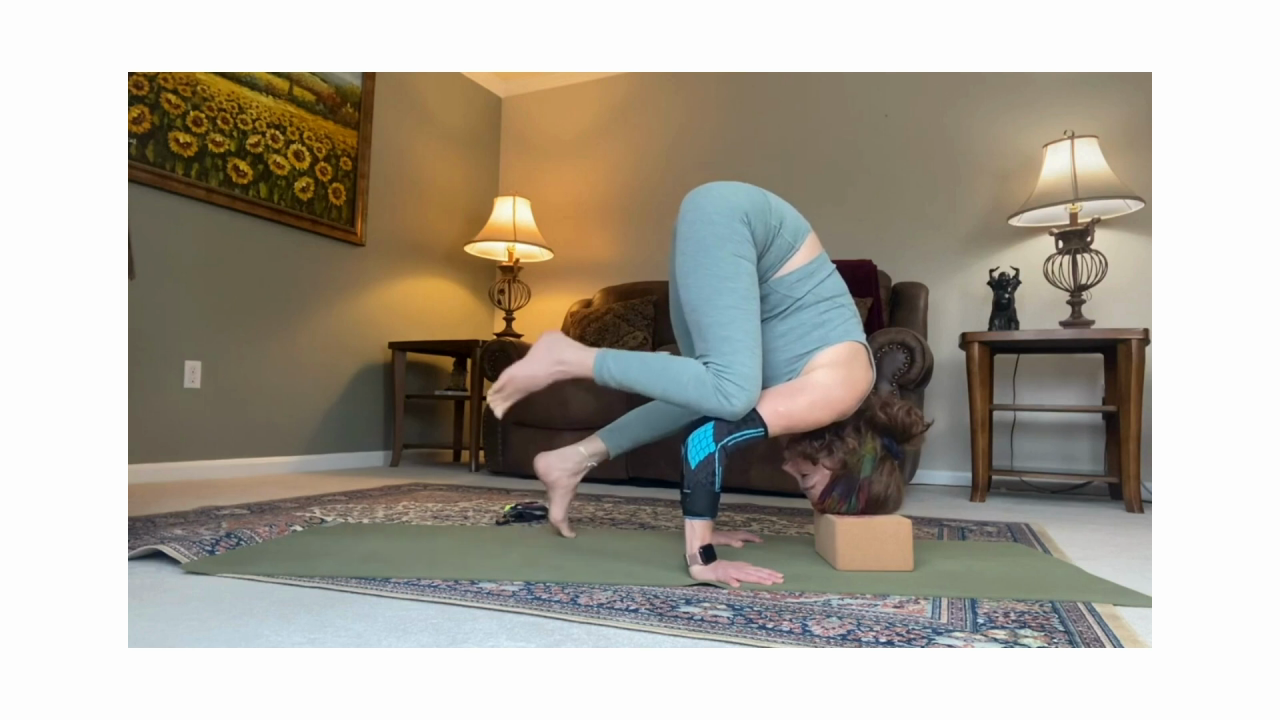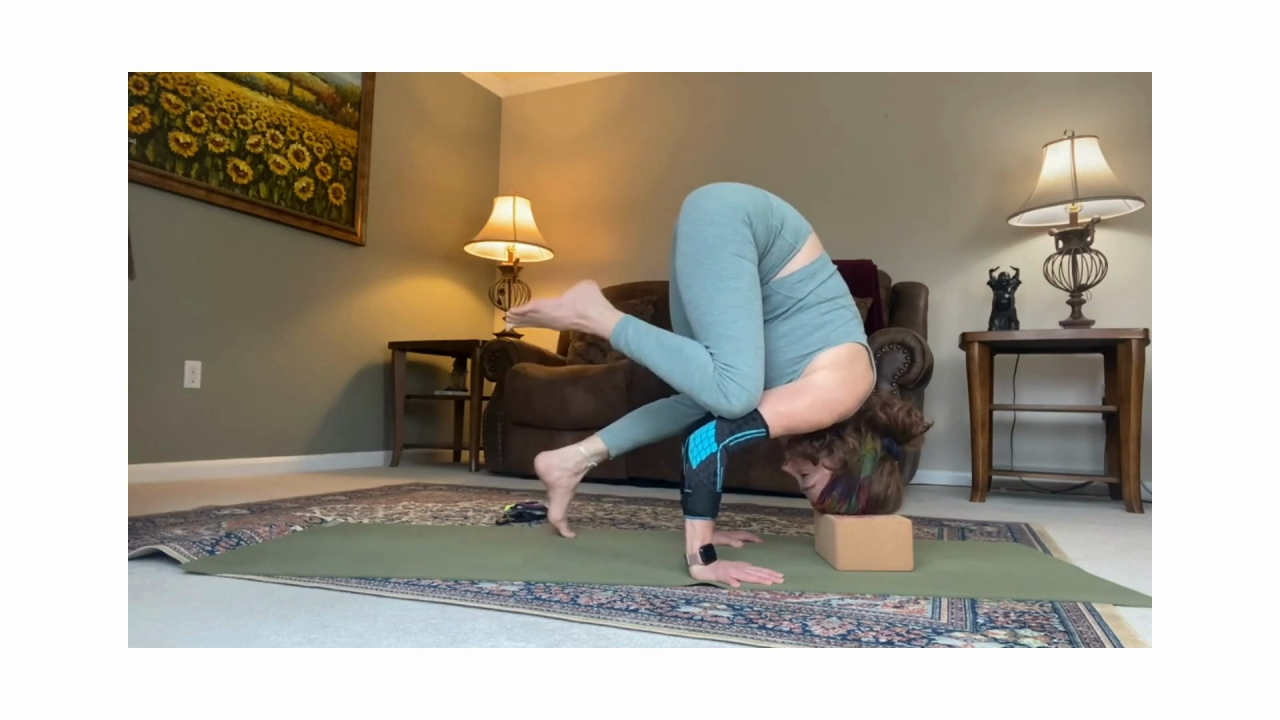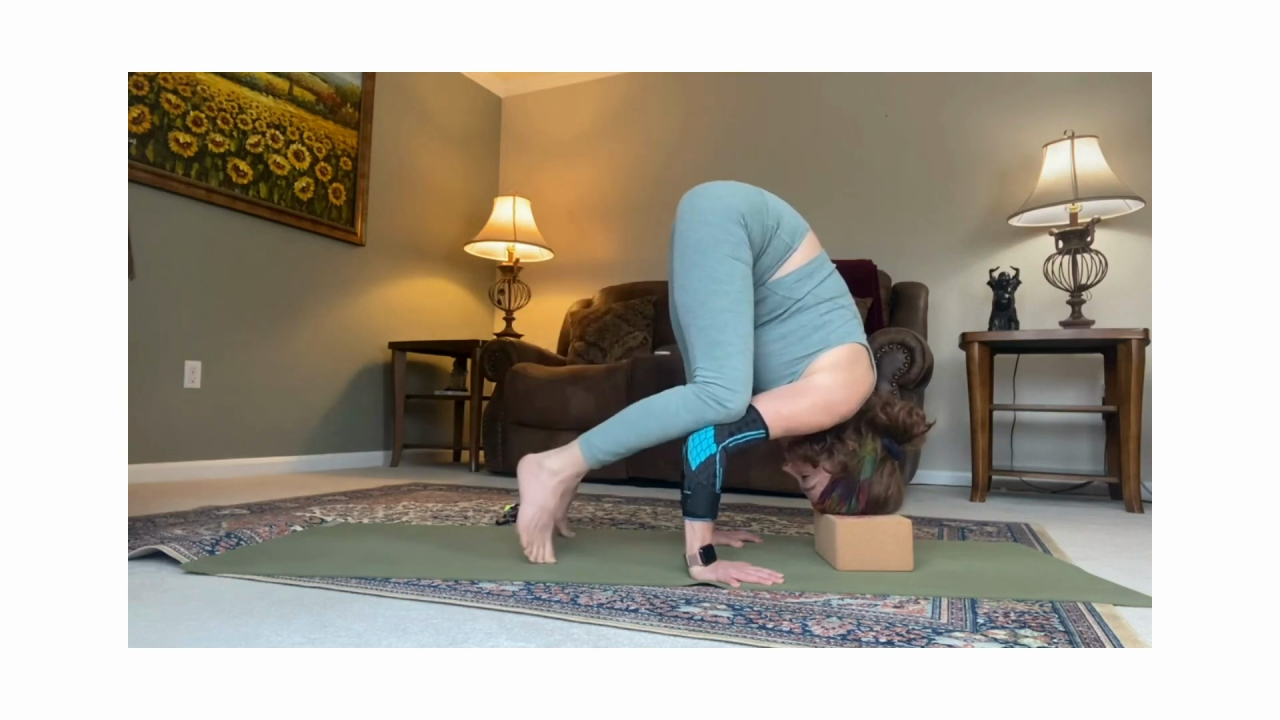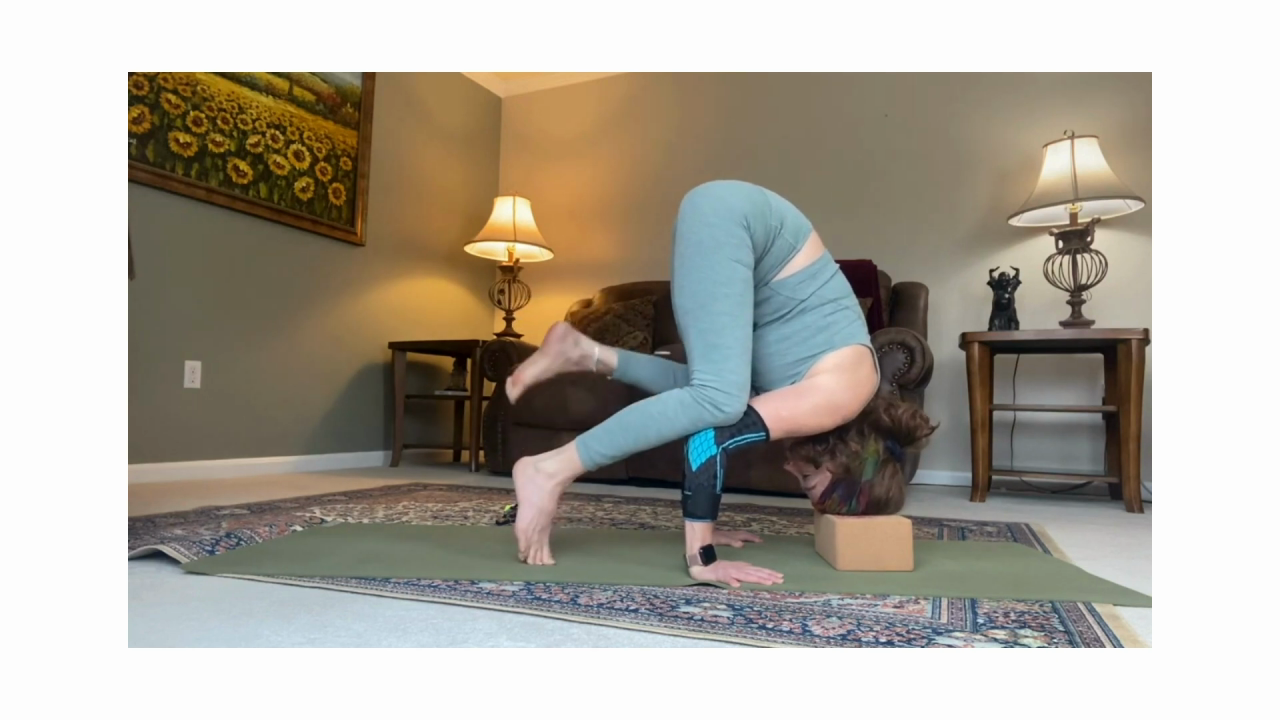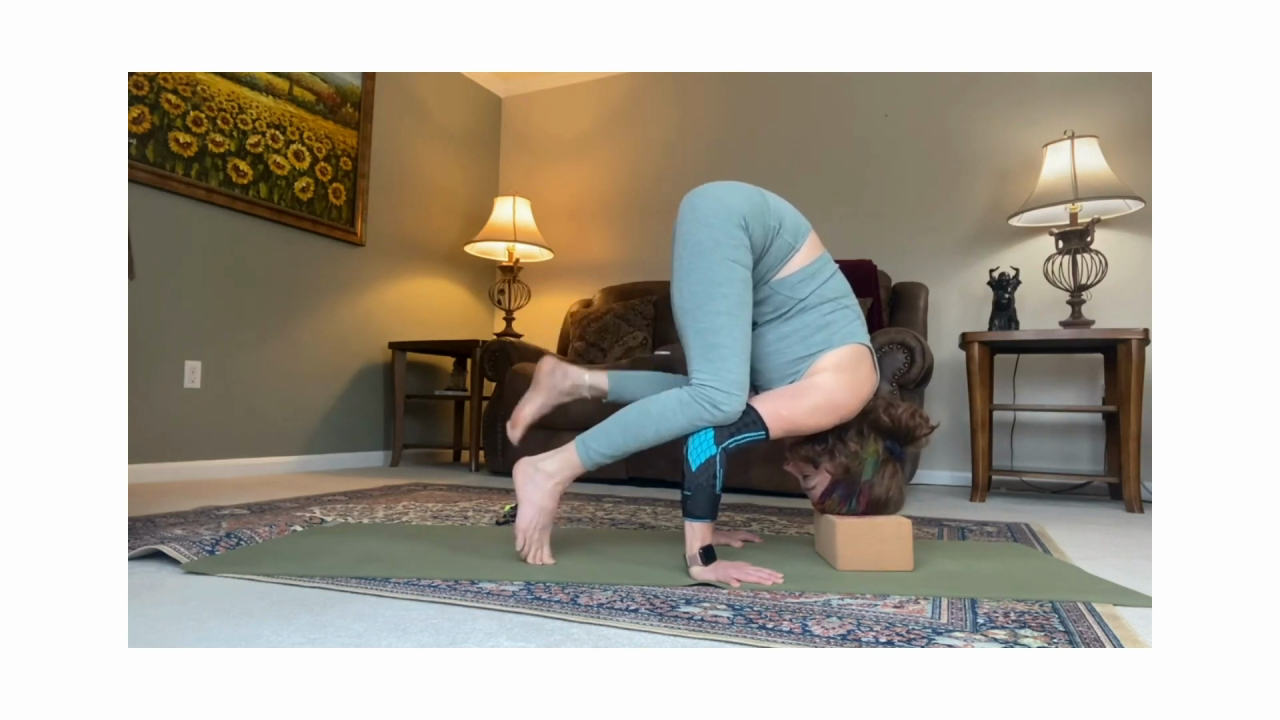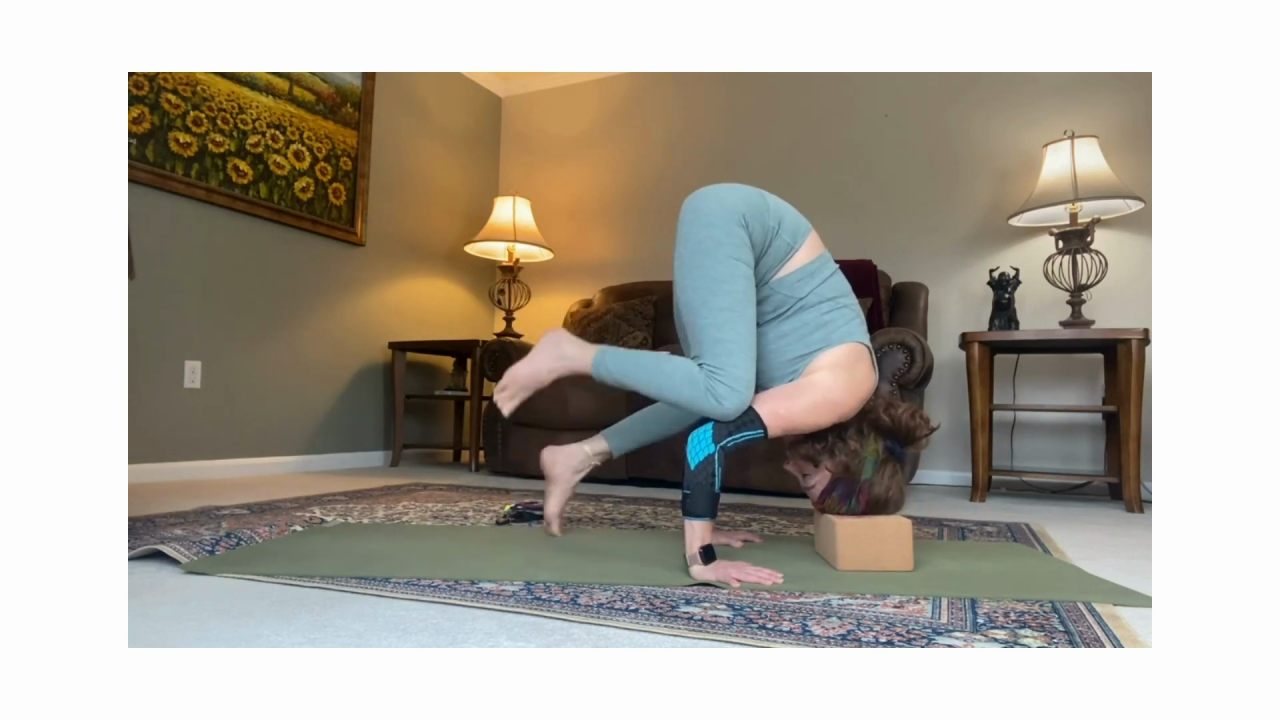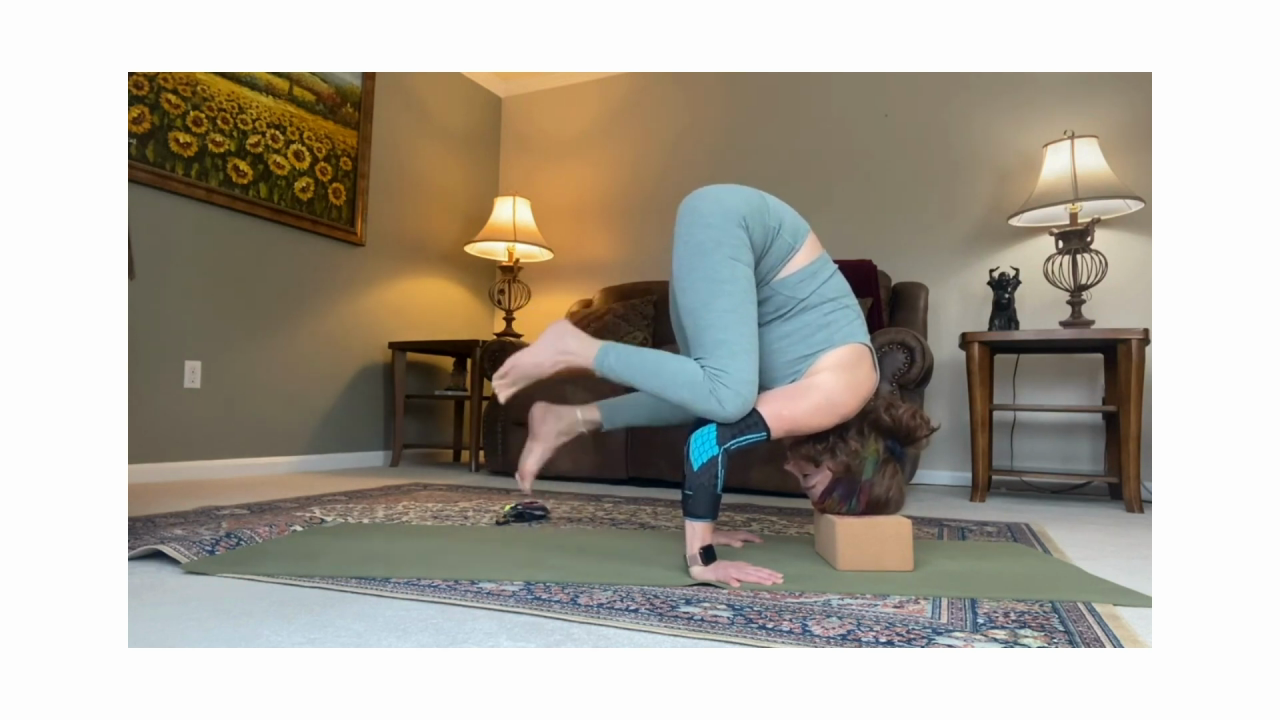
dt=0.7s
person 1, frame 1
left shoulder: (843, 383)
right shoulder: (838, 392)
right elbow: (711, 440)
left wrist: (704, 531)
right wrist: (701, 559)
left hip: (734, 223)
left knee: (707, 396)
right knee: (729, 396)
left ankle: (573, 461)
right ankle: (567, 358)
person 1, frame 2
left shoulder: (839, 387)
right shoulder: (839, 393)
right elbow: (712, 441)
left wrist: (704, 529)
right wrist: (702, 560)
left hip: (735, 226)
left knee: (709, 396)
right knee: (731, 393)
left ankle: (574, 461)
right ankle: (593, 314)
person 1, frame 3
left shoulder: (843, 382)
right shoulder: (837, 395)
right elbow: (712, 441)
left wrist: (703, 525)
right wrist: (701, 560)
left hip: (732, 224)
left knee: (712, 399)
right knee: (721, 398)
left ankle: (573, 463)
right ankle: (556, 469)
person 1, frame 4
left shoulder: (843, 388)
right shoulder: (839, 398)
right elbow: (714, 441)
left wrist: (705, 529)
right wrist: (701, 560)
left hip: (739, 224)
left knee: (712, 397)
right knee: (718, 401)
left ankle: (585, 353)
right ankle: (550, 472)
person 1, frame 5
left shoulder: (843, 385)
right shoulder: (838, 397)
right elbow: (712, 441)
left wrist: (704, 529)
right wrist: (700, 559)
left hip: (739, 225)
right hip: (727, 217)
left knee: (712, 399)
right knee: (718, 401)
left ankle: (578, 382)
right ankle: (550, 472)
person 1, frame 6
left shoulder: (844, 385)
right shoulder: (837, 396)
right elbow: (712, 440)
left wrist: (703, 531)
right wrist: (701, 560)
left hip: (737, 229)
right hip: (727, 220)
left knee: (710, 397)
right knee: (723, 396)
left ankle: (580, 458)
right ankle: (572, 355)
person 1, frame 7
left shoulder: (846, 382)
right shoulder: (839, 395)
right elbow: (714, 441)
left wrist: (704, 529)
right wrist: (700, 560)
left hip: (733, 227)
right hip: (724, 220)
left knee: (708, 398)
right knee: (726, 399)
left ankle: (570, 421)
right ankle: (575, 349)
